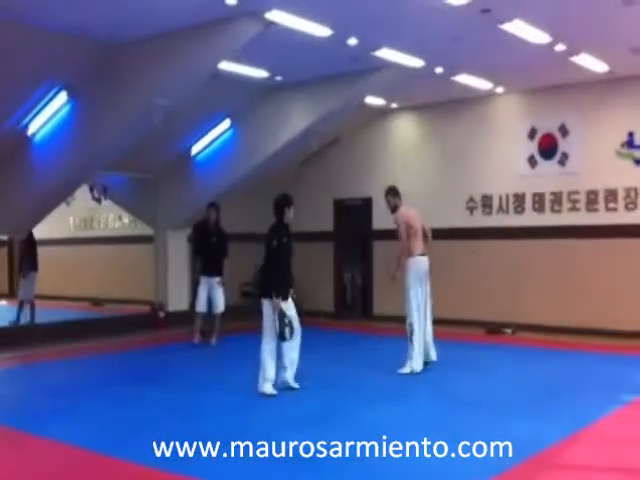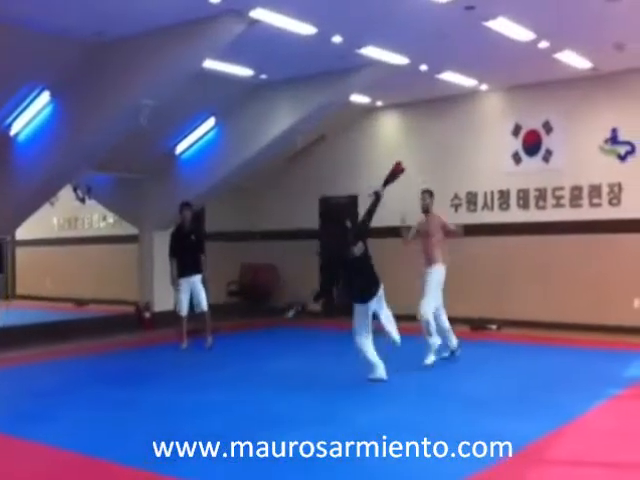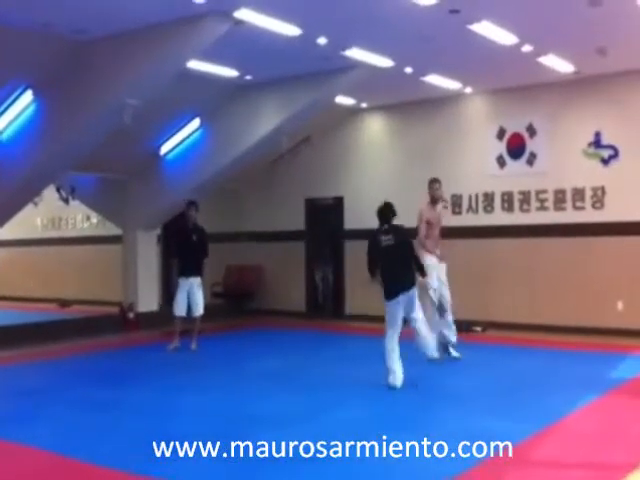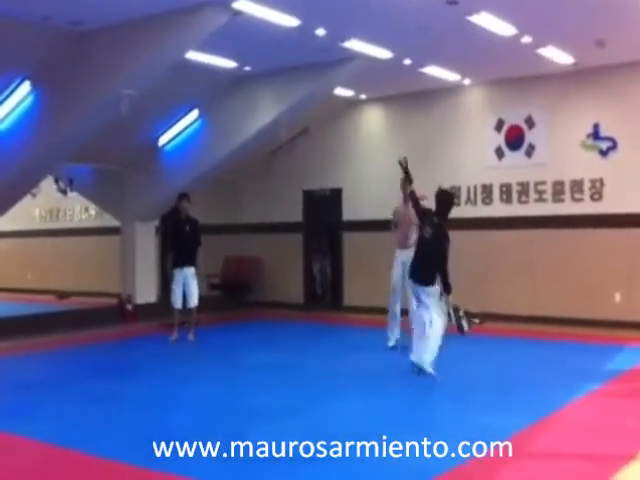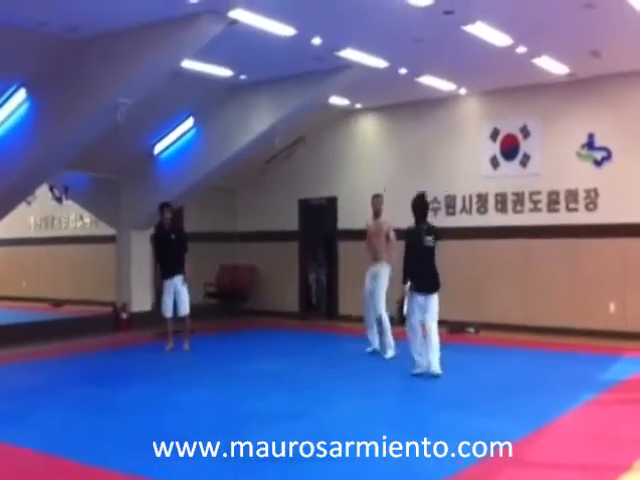
dt=1s
person 1, frame 1
left shoulder: (285, 232)
right shoulder: (275, 234)
right elbow: (271, 267)
left wrist: (289, 287)
right wrist: (275, 296)
left hip: (284, 294)
right hip: (273, 295)
left knee: (294, 331)
right knee: (271, 338)
left ankle: (288, 375)
right ankle: (265, 382)
person 1, frame 2
right shoulder: (356, 233)
right elbow: (368, 215)
right wrist: (378, 196)
left hip: (361, 298)
right hip: (376, 288)
left knee: (362, 336)
right knee: (382, 312)
left ankle: (378, 370)
right ankle: (394, 337)
person 1, frame 3
left shoulder: (374, 238)
right shoulder: (400, 232)
left elbow: (372, 266)
right elbow: (413, 256)
left wrist: (377, 276)
right wrist: (423, 275)
left hip: (391, 292)
right hip: (408, 287)
left knee: (392, 336)
right knee: (417, 320)
left ankle: (395, 378)
right ankle: (431, 350)
person 1, frame 4
left shoulder: (426, 216)
right shoulder: (442, 234)
left elbow: (414, 201)
right elbow: (441, 266)
left wrist: (407, 176)
right wrist: (448, 290)
left hip: (414, 276)
right hip: (427, 281)
left knee: (421, 315)
right knee: (437, 320)
left ankle: (418, 356)
right ankle: (424, 359)
person 1, frame 5
left shoulder: (412, 233)
right shoulder: (434, 231)
left elbow: (408, 259)
left wrist: (406, 283)
left hip: (417, 286)
right hip: (432, 285)
left knee: (414, 325)
right knee: (431, 324)
left ankle: (421, 365)
right ankle: (434, 365)
person 2, frame 1
left shoulder: (399, 215)
right shoulder: (414, 212)
left elbow: (404, 245)
right elbow: (428, 235)
left wrist: (397, 270)
left hip: (414, 263)
right hip: (424, 260)
left knee: (414, 313)
right knee: (423, 310)
left ankle: (414, 363)
right ankle: (428, 354)
person 2, frame 2
left shoulder: (439, 219)
right shoulder: (421, 224)
left elbow: (457, 231)
right elbow: (407, 240)
left wrist: (452, 230)
right wrist: (405, 227)
left hip: (437, 269)
right hip: (428, 269)
left knee: (425, 309)
right knee: (437, 312)
left ankle: (433, 349)
right ankle: (452, 345)
person 2, frame 3
left shoulder: (440, 210)
right shoulder: (424, 211)
right elbow: (420, 238)
right wrist: (434, 253)
left hip: (438, 257)
right hip: (428, 257)
left knee: (445, 299)
right knee: (432, 301)
left ankle: (447, 341)
right ankle: (435, 342)
person 2, frame 4
right shoulder: (397, 211)
right wrist: (397, 240)
left hip: (413, 253)
right hip: (399, 253)
left knee: (413, 295)
right knee: (395, 293)
right ankle: (393, 335)
person 2, frame 5
left shoulder: (386, 225)
right shoulder: (368, 226)
left elbow: (392, 243)
left wrist: (386, 260)
right wrist: (371, 254)
left hip: (382, 267)
right hip: (372, 267)
left knee: (380, 308)
right knee: (368, 308)
left ankle: (390, 347)
right ankle: (374, 343)
person 3, frame 1
left shoulder: (221, 234)
right shoulder: (201, 232)
left elbow: (224, 257)
right elbow: (198, 256)
left wrist: (222, 276)
right wrist: (199, 273)
left hip: (216, 276)
right hip: (204, 275)
left knee: (217, 308)
right knee: (200, 307)
left ankle: (214, 335)
right ankle: (197, 334)
person 3, frame 2
left shoulder: (197, 231)
right shoulder: (176, 233)
left elbow: (202, 254)
right elbow: (173, 257)
left wrist: (202, 273)
right wrist: (174, 276)
left hip: (196, 275)
right hip: (182, 277)
left knee: (203, 306)
right knee: (182, 310)
left ankle: (209, 335)
right ankle: (184, 340)
person 3, frame 3
left shoulder: (200, 232)
right shoulder: (180, 231)
left elbow: (204, 255)
right elbow: (177, 255)
left wrist: (201, 275)
right wrist: (179, 272)
left hip: (196, 277)
right hip: (183, 277)
left knee: (197, 310)
right knee: (178, 310)
left ankle: (194, 340)
right ankle: (176, 339)
person 3, frame 4
left shoulder: (193, 223)
right shoulder: (174, 223)
left elbow: (197, 246)
right elbow: (171, 247)
left wrist: (196, 265)
right wrist: (171, 265)
left hip: (190, 267)
right hip: (177, 267)
left knee: (192, 301)
right knee: (176, 301)
left ankle: (192, 331)
right ankle: (175, 331)
person 3, frame 5
left shoulder: (178, 231)
right shoulder: (157, 235)
left elbow: (184, 253)
right elbow: (158, 259)
left wrist: (184, 272)
right wrist: (160, 277)
left hip: (179, 276)
right hip: (167, 277)
left knee: (184, 310)
right knee: (167, 311)
left ankle: (187, 340)
right ankle: (170, 341)
